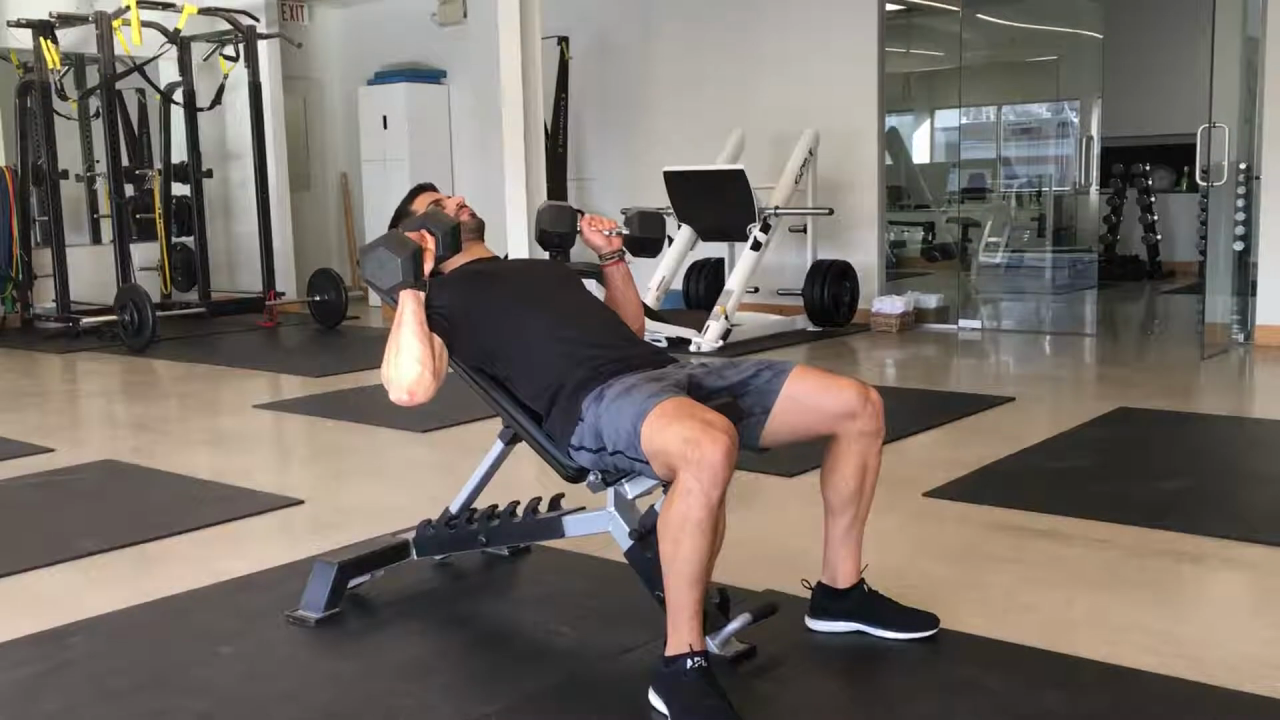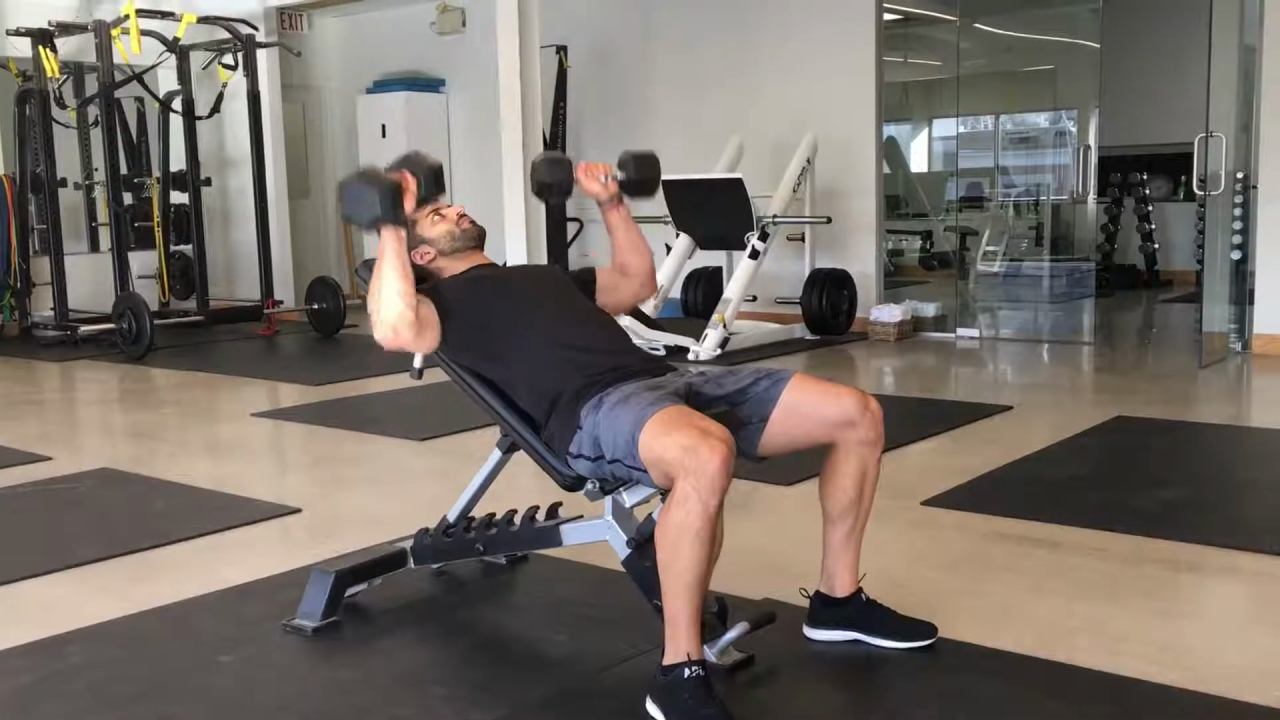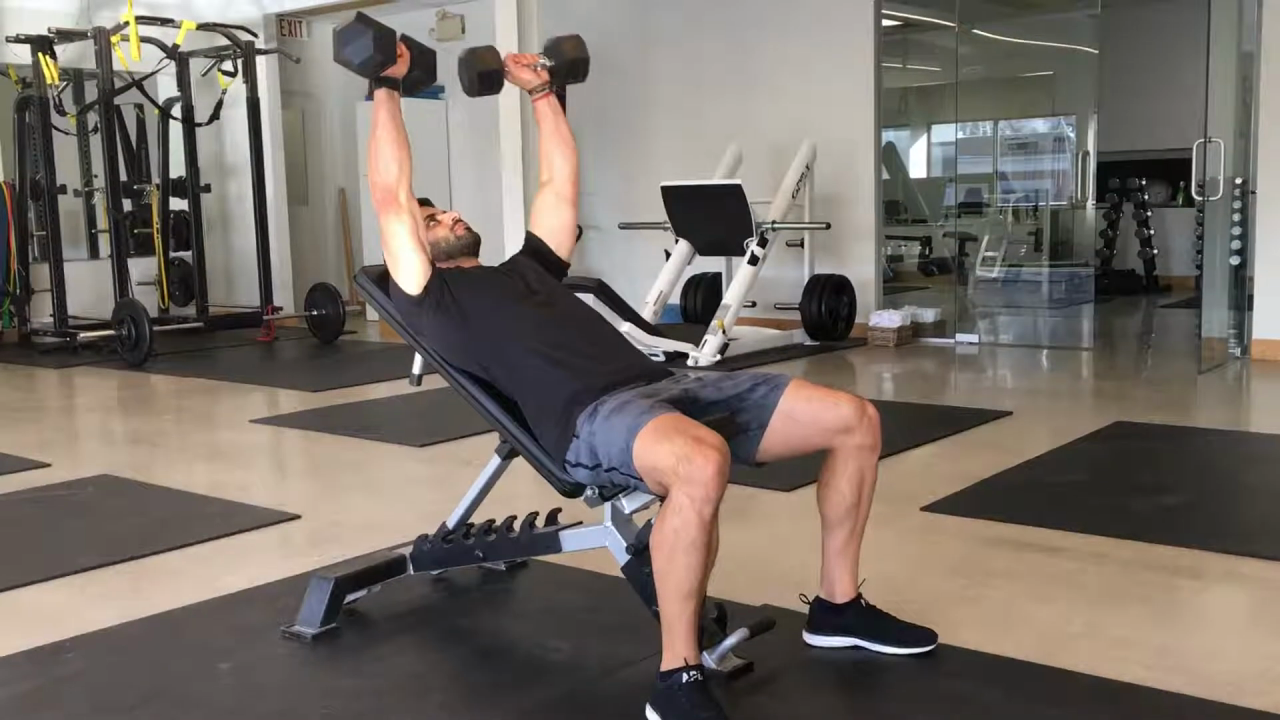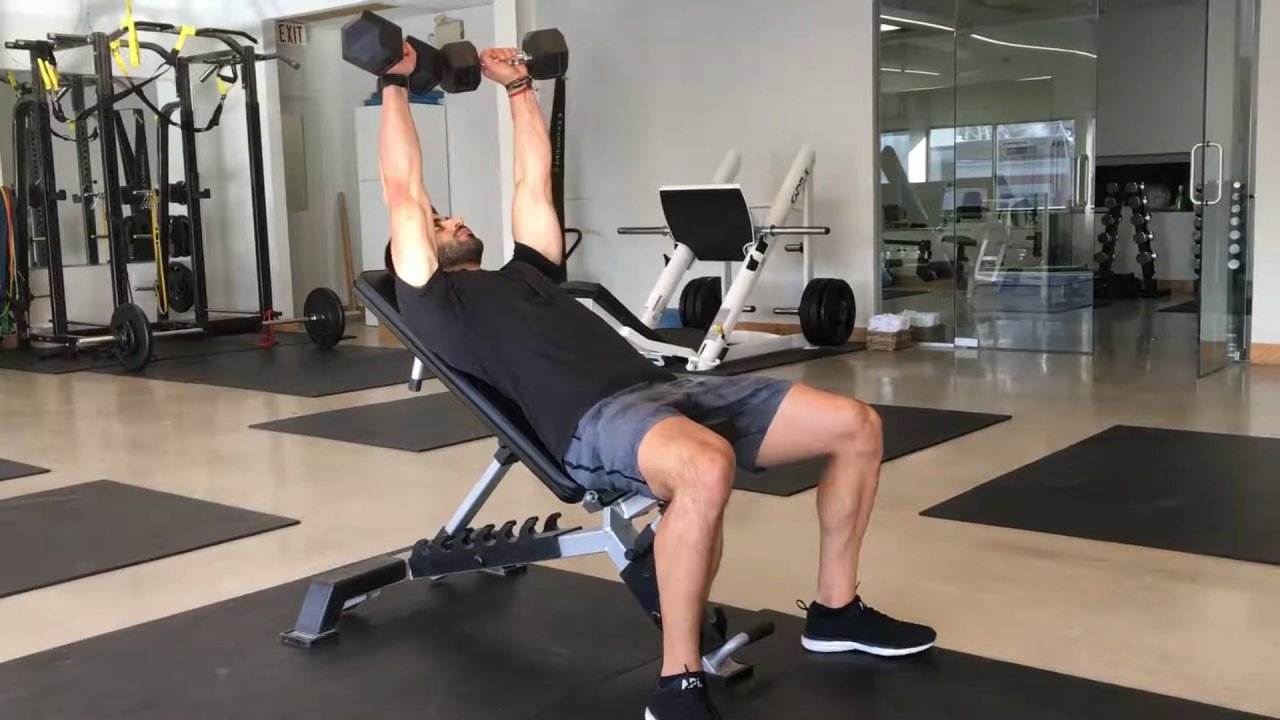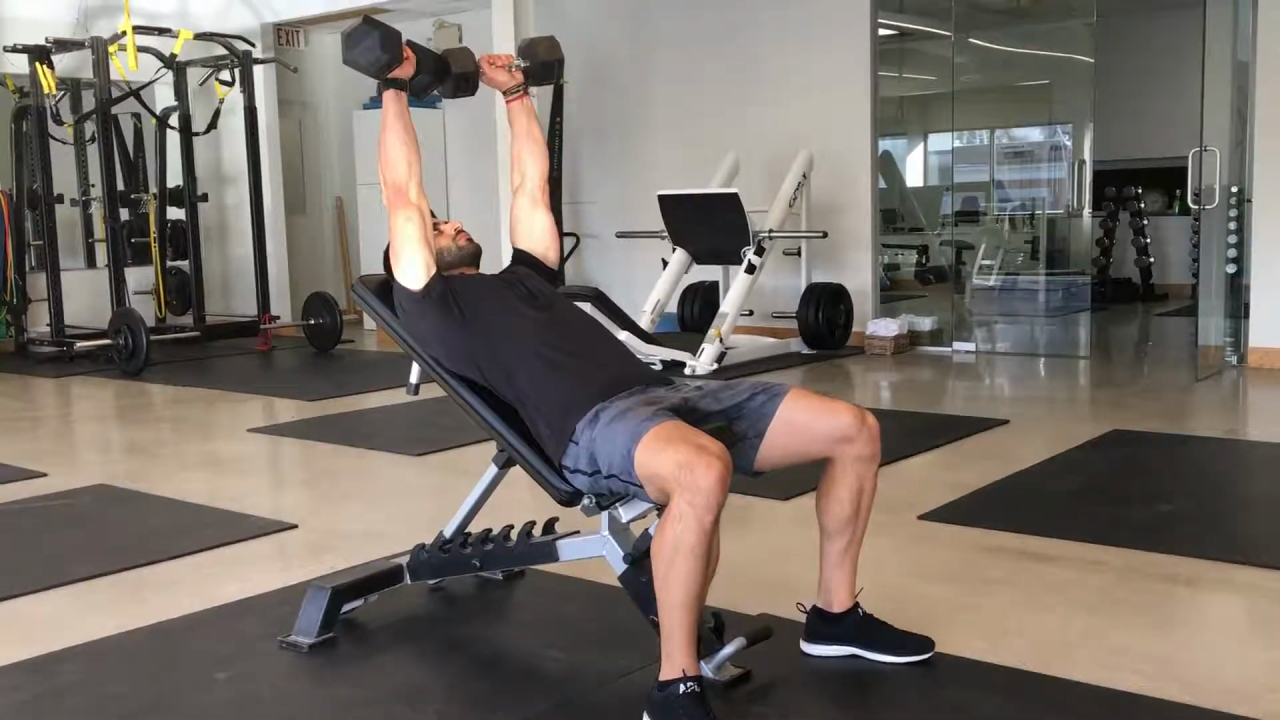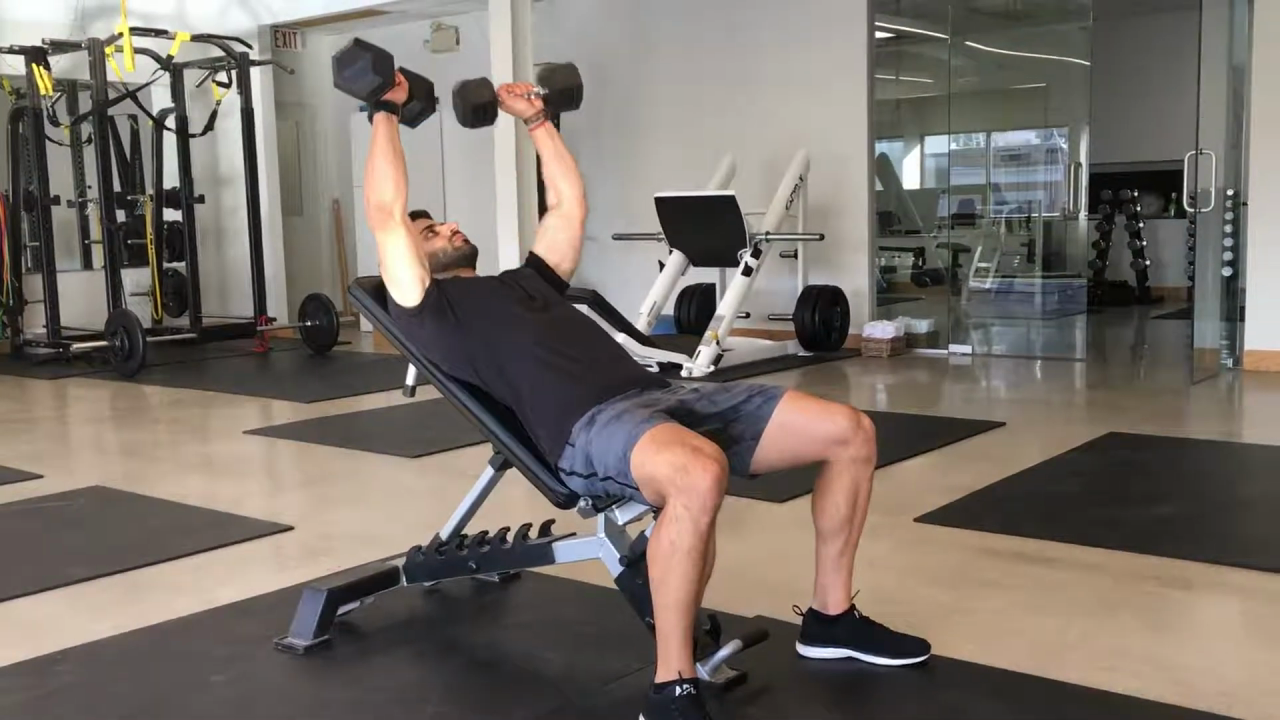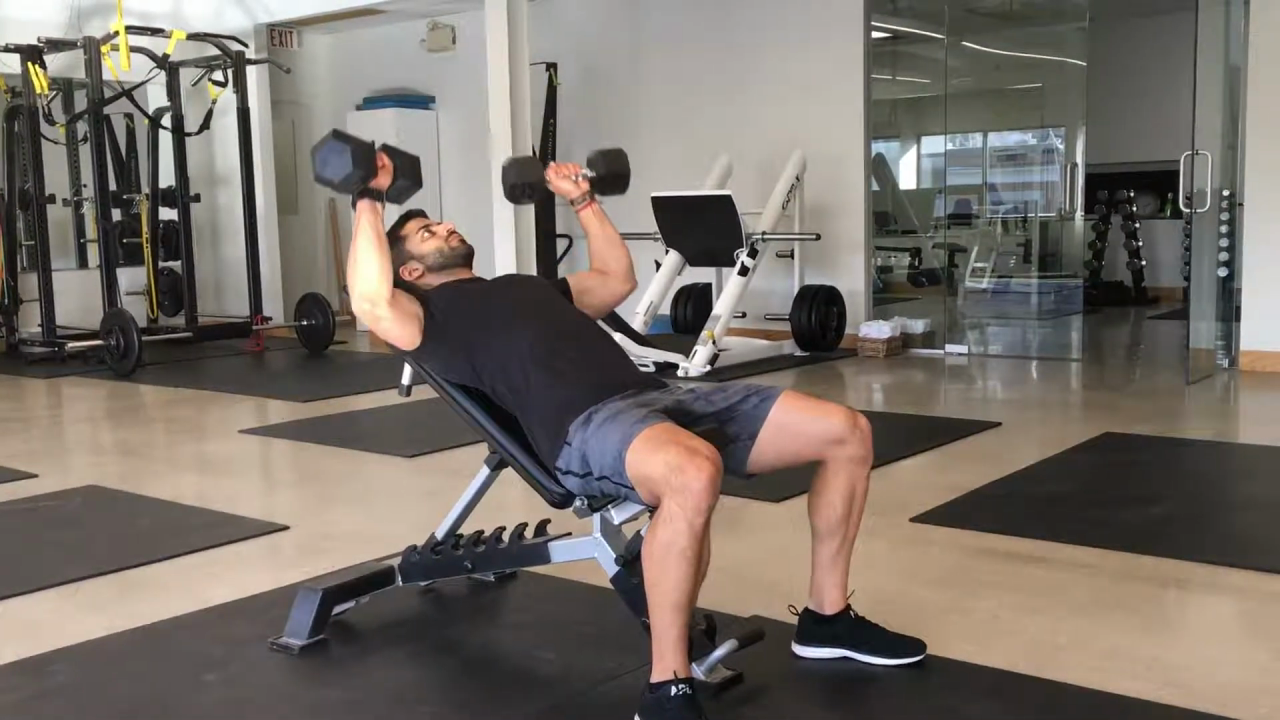
dt=0.4s
person 1, frame 1
left shoulder: (538, 265)
right shoulder: (445, 295)
right elbow: (408, 389)
left wrist: (611, 257)
right wrist: (411, 286)
left hip: (664, 370)
right hip: (596, 400)
left knee: (858, 405)
right knee: (708, 448)
left ankle: (841, 591)
right ankle: (682, 665)
person 1, frame 2
left shoulder: (538, 275)
right shoulder: (445, 298)
left elbow: (637, 284)
right elbow: (395, 332)
left wrist: (610, 205)
right wrist: (394, 223)
left hip: (664, 375)
right hip: (593, 409)
left knee: (858, 415)
right knee: (707, 456)
left ankle: (838, 600)
person 1, frame 3
left shoulder: (524, 267)
right shoulder: (434, 297)
left elbow: (560, 182)
right elbow: (388, 198)
left wrist: (541, 94)
right wrist: (386, 90)
left hip: (662, 384)
right hip: (590, 418)
left knee: (854, 420)
right knee: (701, 465)
left ankle: (839, 605)
person 1, frame 4
left shoulder: (527, 271)
right shoulder: (436, 302)
left elbow: (534, 178)
right elbow: (402, 191)
left wrist: (518, 87)
right wrist: (396, 85)
left hip: (662, 386)
right hip: (594, 420)
left knee: (855, 424)
right knee: (706, 469)
left ankle: (836, 609)
person 1, frame 5
left shoulder: (522, 276)
right shoulder: (435, 305)
left elbow: (531, 184)
right elbow: (402, 196)
left wrist: (515, 93)
right wrist: (395, 89)
left hip: (661, 392)
right hip: (591, 426)
left knee: (854, 429)
right knee: (703, 473)
left ankle: (835, 614)
person 1, frame 6
left shoulder: (523, 280)
right shoulder: (433, 308)
left elbow: (569, 203)
right elbow: (386, 217)
left wrist: (535, 119)
right wrist: (386, 112)
left hip: (657, 394)
right hip: (588, 428)
left knee: (850, 432)
right knee: (699, 475)
left ankle: (831, 616)
person 1, frame 7
left shoulder: (523, 286)
right shoulder: (431, 313)
left elbow: (617, 277)
right elbow: (373, 306)
left wrist: (581, 199)
right wrist: (369, 201)
left hip: (655, 392)
right hip: (585, 426)
left knee: (846, 431)
right knee: (695, 474)
left ankle: (826, 616)
